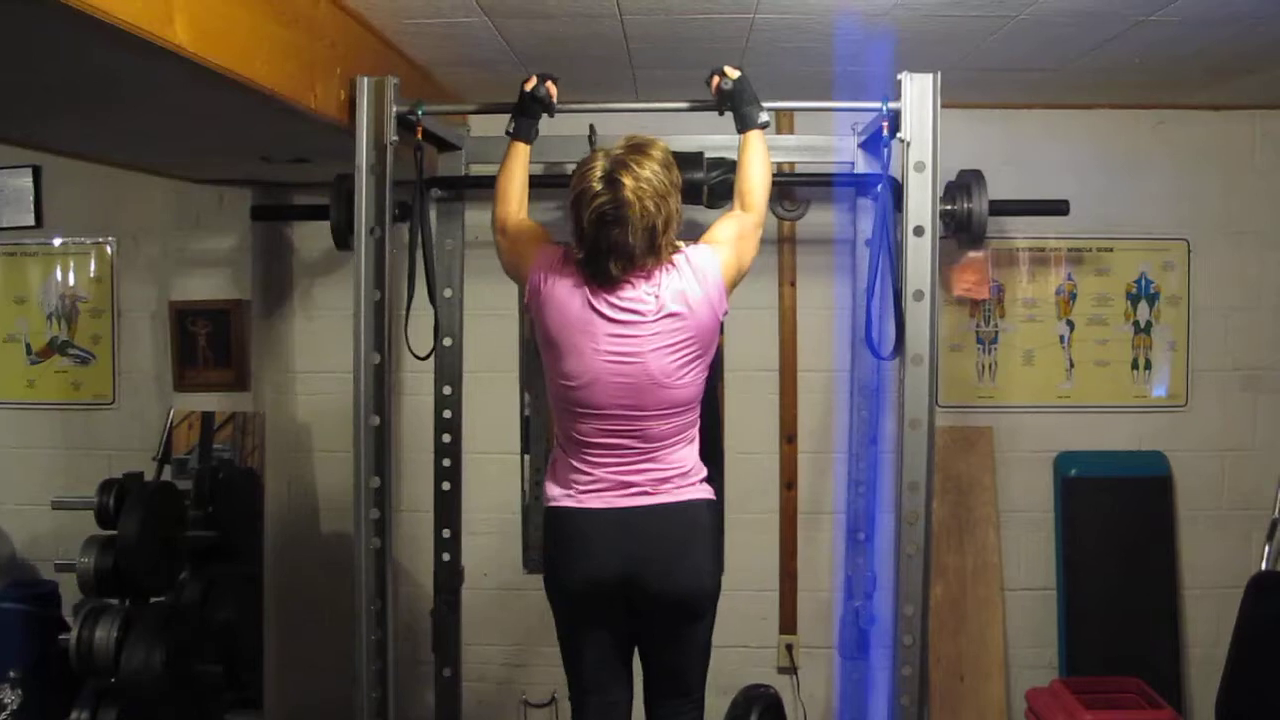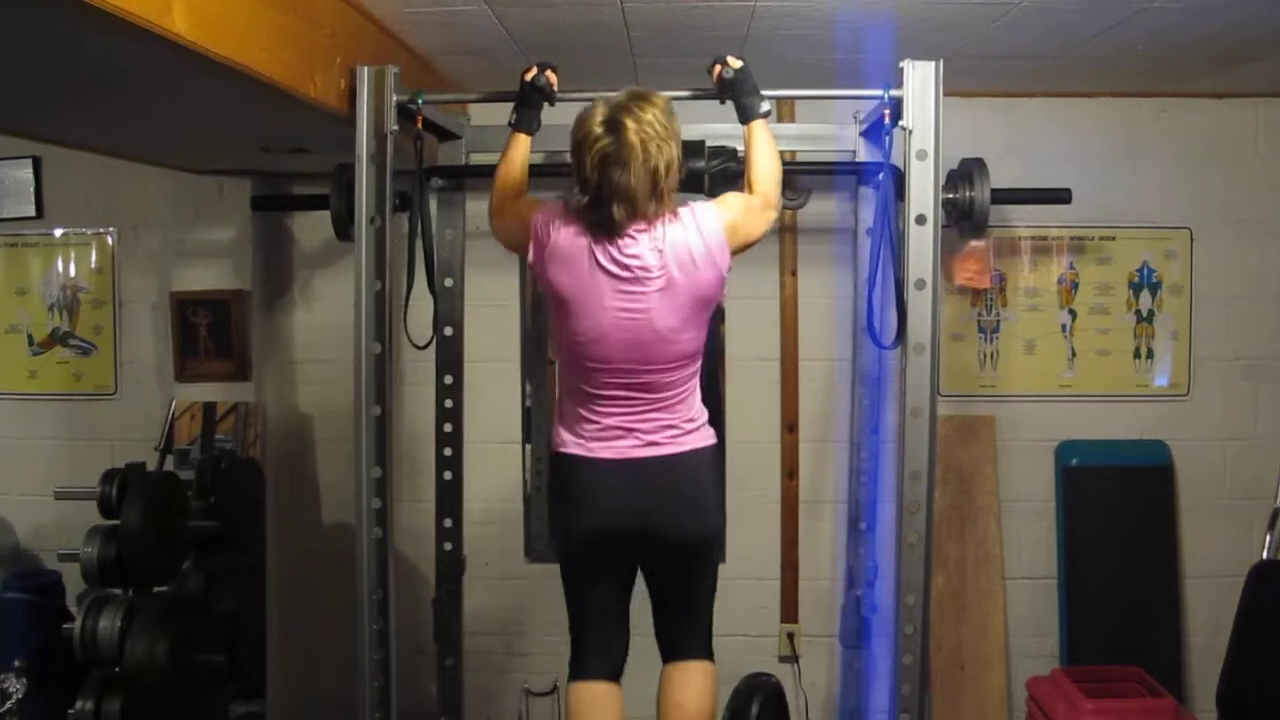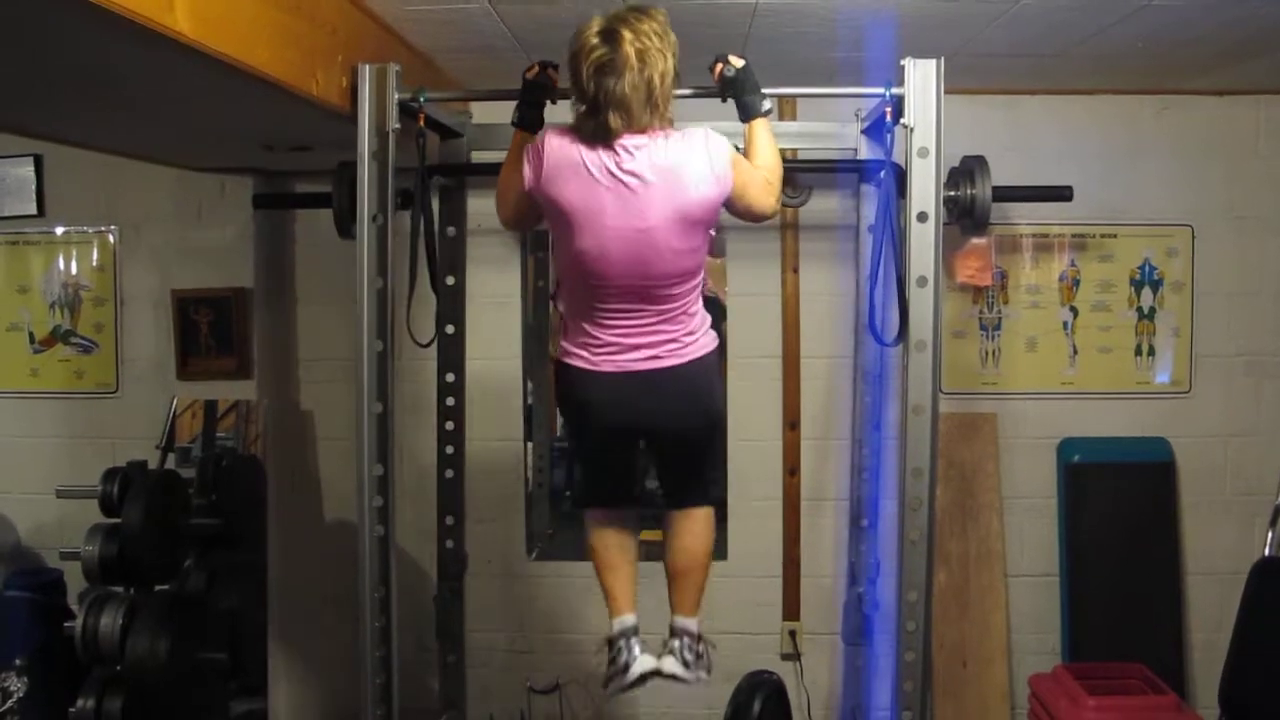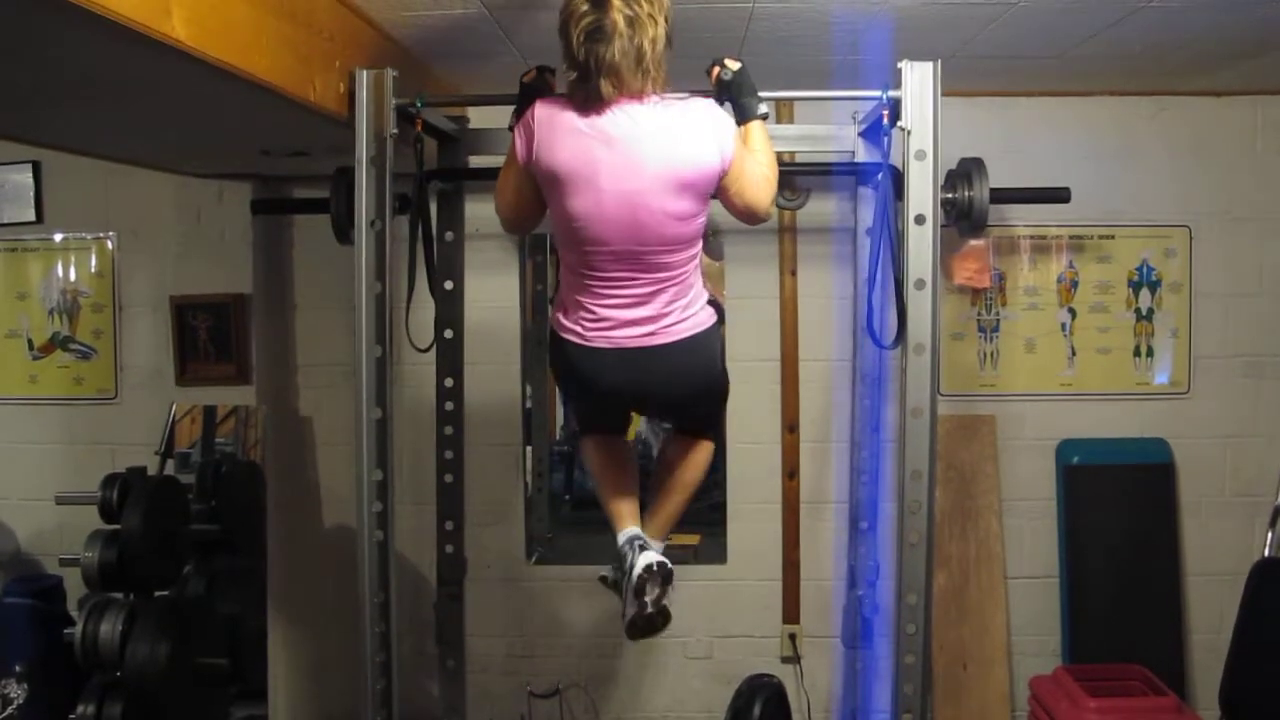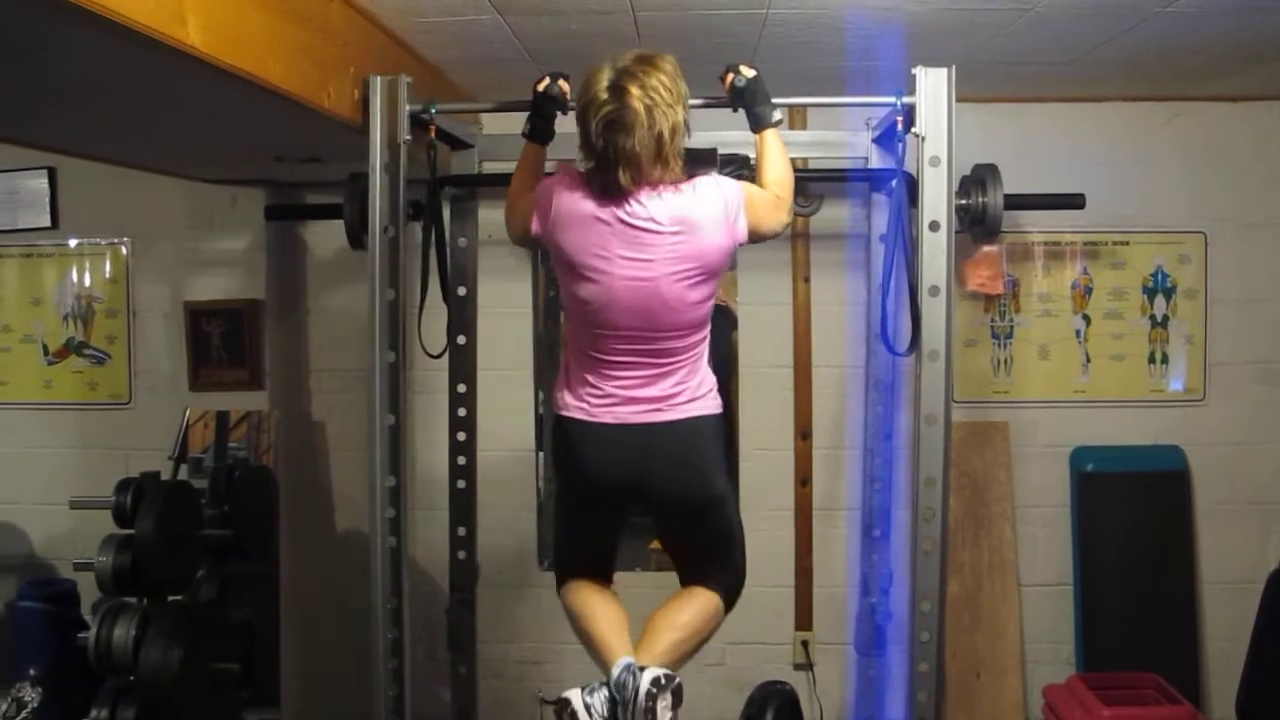
dt=0.5s
person 1, frame 1
left shoulder: (553, 289)
right shoulder: (699, 284)
left elbow: (508, 224)
right elbow: (750, 213)
left wrist: (523, 127)
right wrist: (749, 117)
left hip: (580, 536)
right hip: (680, 533)
person 1, frame 2
left shoulder: (556, 241)
right shoulder: (702, 237)
left elbow: (502, 212)
right elbow: (766, 201)
left wrist: (524, 117)
right wrist: (752, 106)
left hip: (585, 481)
right hip: (683, 478)
left knee: (594, 653)
right knee: (688, 645)
person 1, frame 3
left shoulder: (551, 155)
right shoulder: (704, 154)
left elbow: (511, 215)
right elbow: (765, 200)
left wrist: (525, 121)
right wrist: (752, 108)
left hip: (588, 382)
right hip: (686, 378)
left knee: (606, 494)
right knee: (691, 494)
left ankle: (624, 633)
right ankle: (685, 635)
person 1, frame 4
left shoulder: (545, 124)
right shoulder: (702, 122)
left elbow: (514, 219)
right elbow: (758, 205)
right wrist: (749, 106)
left hip: (583, 353)
right hip: (683, 351)
left knee: (599, 425)
right knee: (700, 424)
left ankle: (629, 541)
right ankle: (652, 545)
person 1, frame 5
left shoulder: (563, 206)
right shoulder: (713, 206)
left elbow: (517, 219)
right elbow: (779, 204)
left wrist: (538, 127)
right wrist: (762, 115)
left hip: (587, 438)
right hip: (685, 439)
left knee: (581, 573)
right knee: (716, 578)
